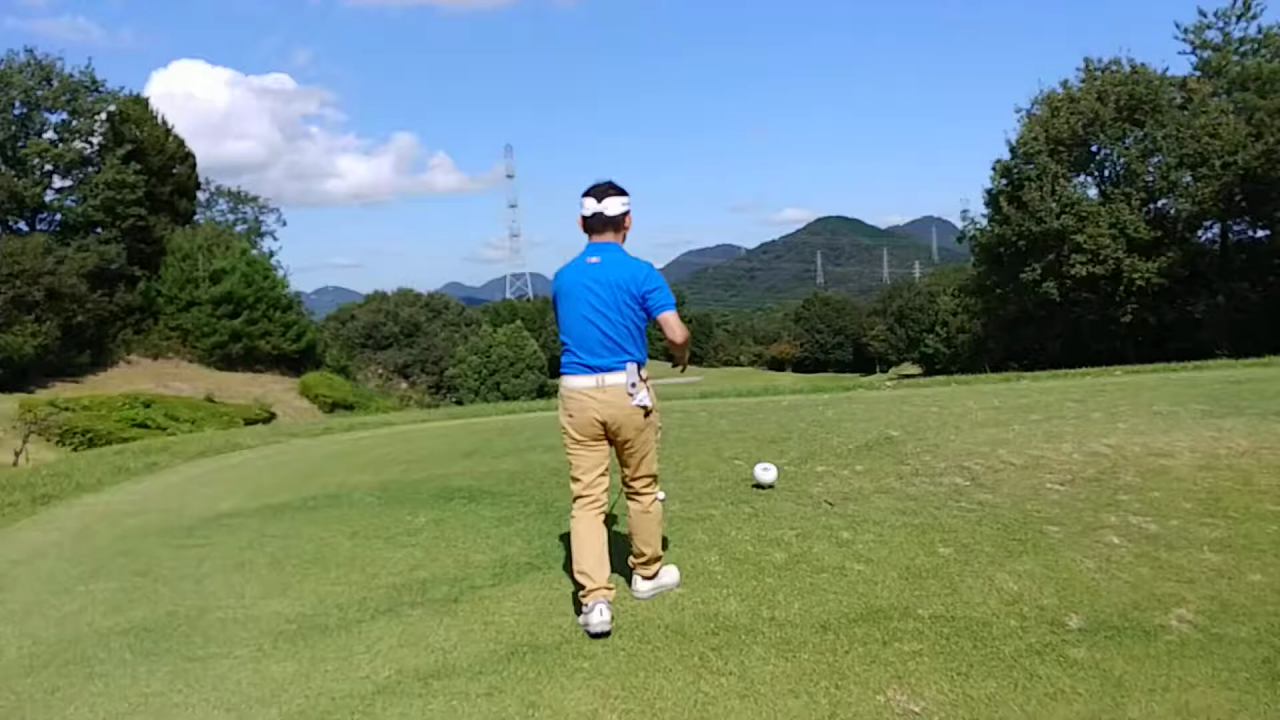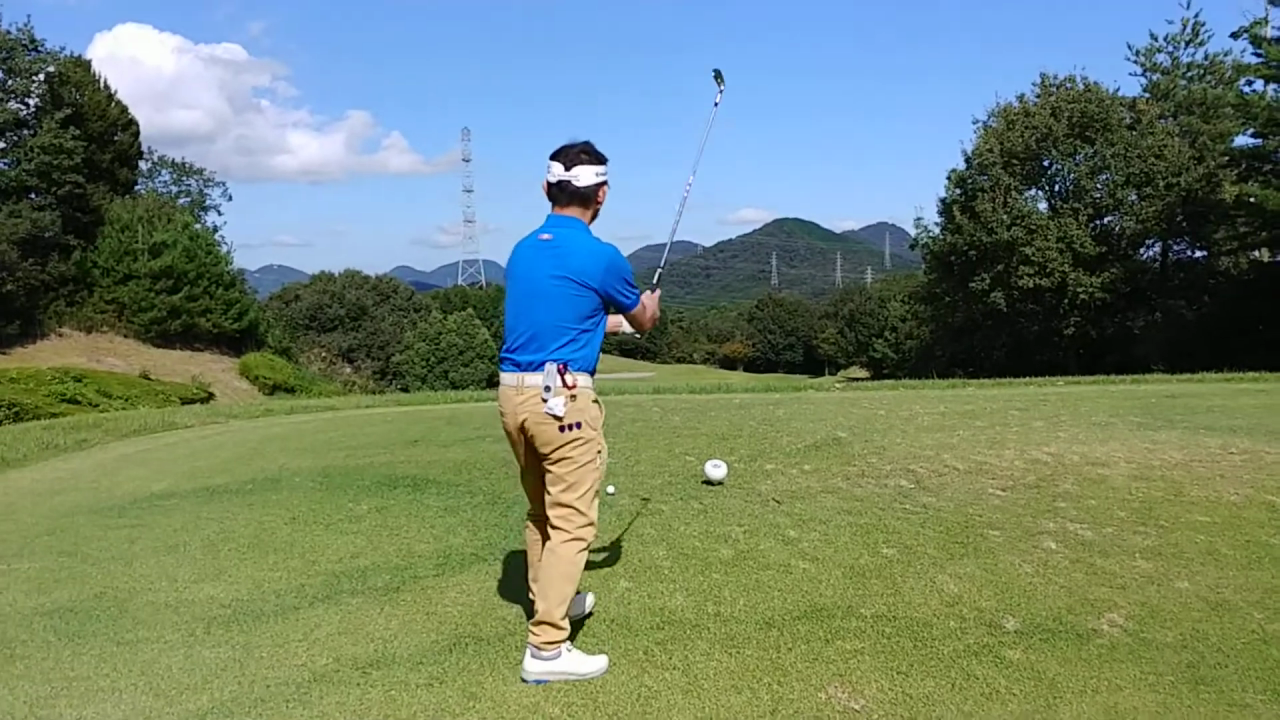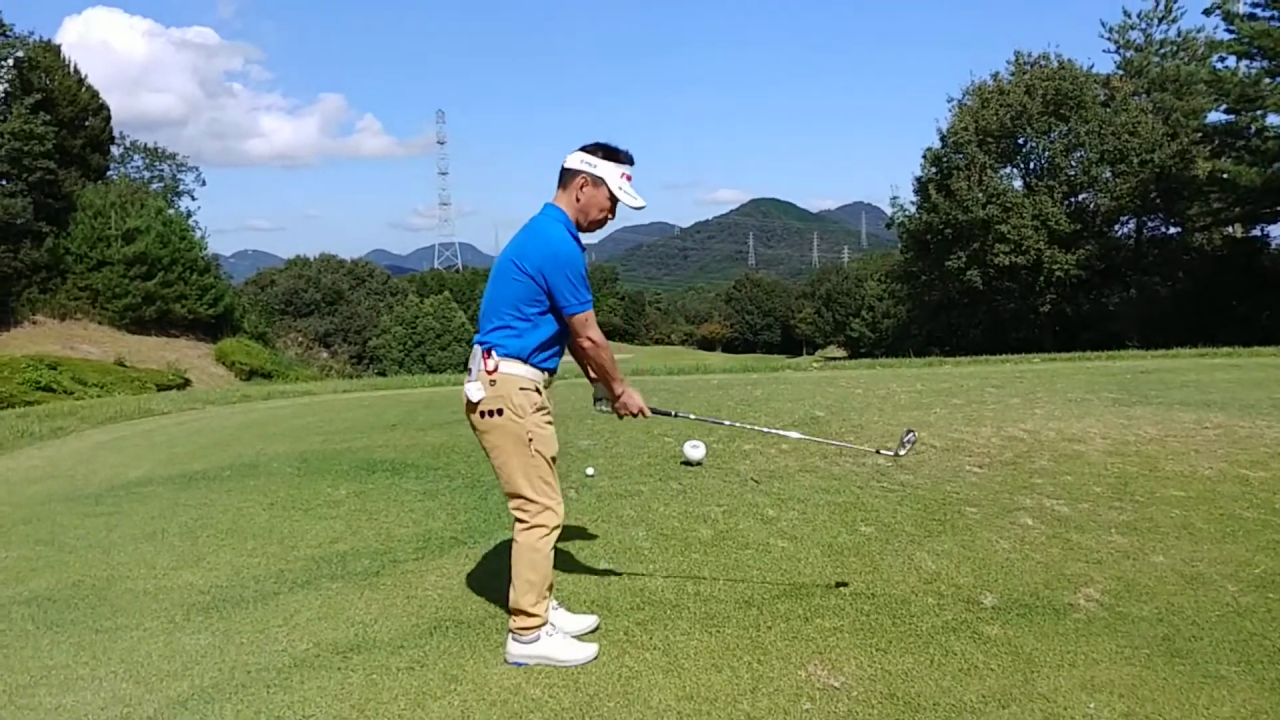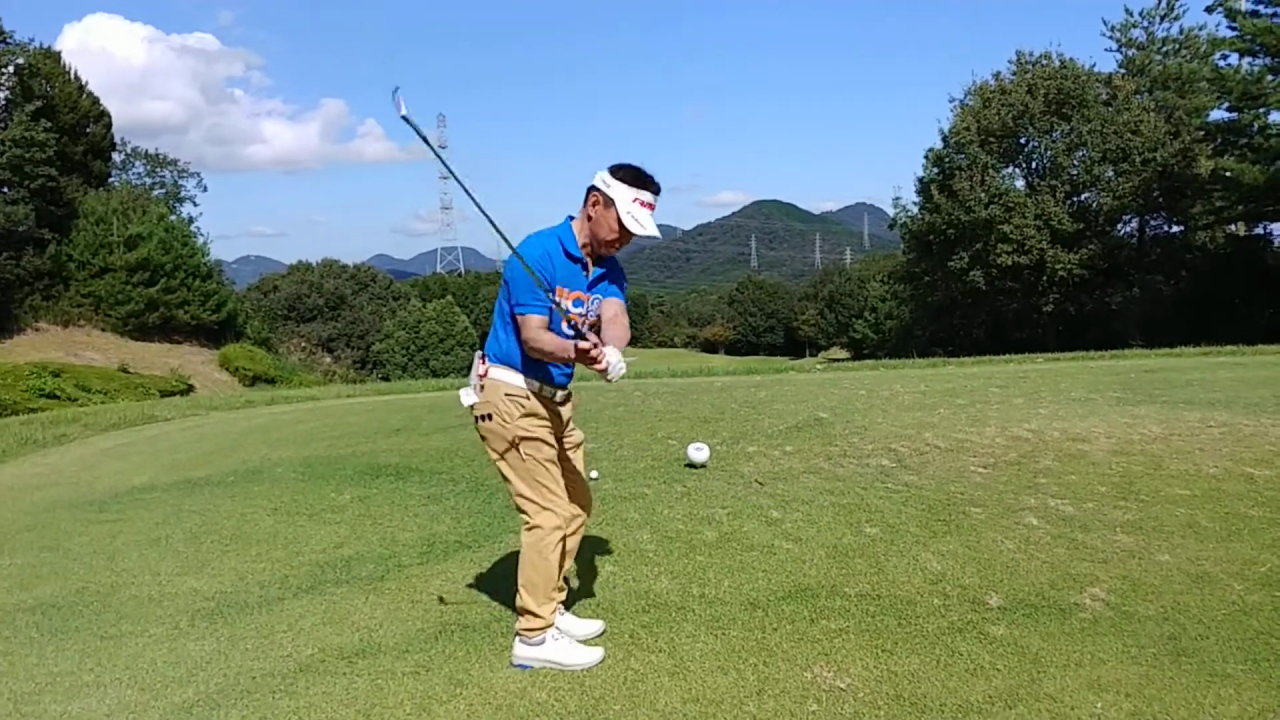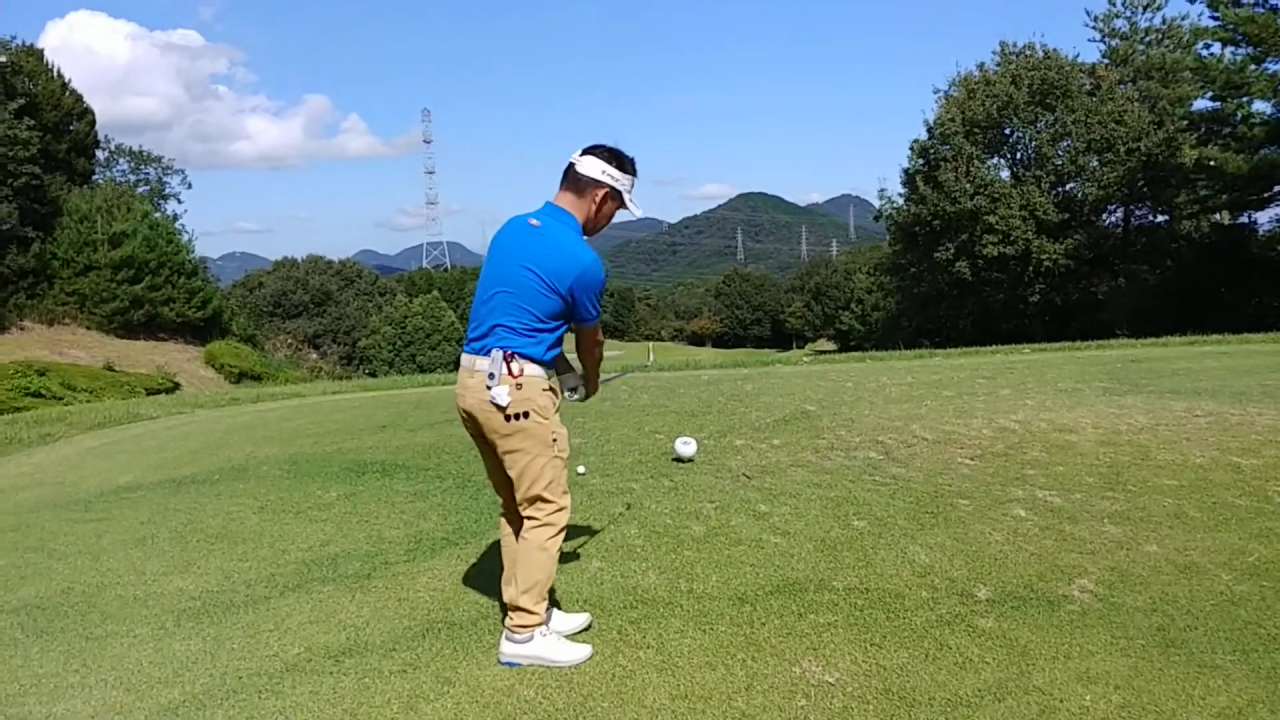
dt=1s
person 1, frame 1
left shoulder: (563, 278)
right shoulder: (643, 272)
right elbow: (678, 336)
right wrist: (680, 358)
left hip: (577, 394)
right hip: (628, 392)
left knee: (587, 499)
right knee: (642, 488)
left ankle: (595, 603)
right ankle: (647, 573)
person 1, frame 2
left shoulder: (522, 251)
right shoulder: (600, 256)
right elbow: (643, 320)
left wrist: (614, 320)
right wrist: (649, 306)
left hip: (514, 394)
right hip: (564, 398)
left knee: (542, 513)
right knee: (572, 523)
left ankle: (551, 603)
right ankle: (547, 649)
person 1, frame 3
left shoulder: (548, 235)
right shoulder: (557, 245)
left elbow: (574, 332)
right elbow: (587, 338)
left wrist: (603, 386)
right wrist: (620, 390)
left hip: (508, 385)
right hip: (509, 388)
left knee: (539, 505)
right knee: (539, 510)
left ankle: (539, 608)
right ankle: (527, 635)
person 1, frame 4
left shoulder: (609, 270)
right shoulder: (538, 252)
left elbow: (615, 320)
right elbow: (535, 339)
left wrist: (611, 353)
right wrist: (577, 350)
left hip: (551, 397)
right hip: (510, 394)
left knee: (576, 507)
right knee: (546, 513)
left ankle: (547, 611)
right ankle: (534, 637)
person 1, frame 5
left shoulder: (514, 229)
right shoulder: (581, 260)
right elbow: (590, 341)
left wrist: (561, 373)
right wrist: (587, 381)
left hip: (479, 380)
right hip: (515, 387)
left knee: (520, 505)
right knee: (546, 508)
left ankle: (529, 608)
right ankle: (523, 634)
